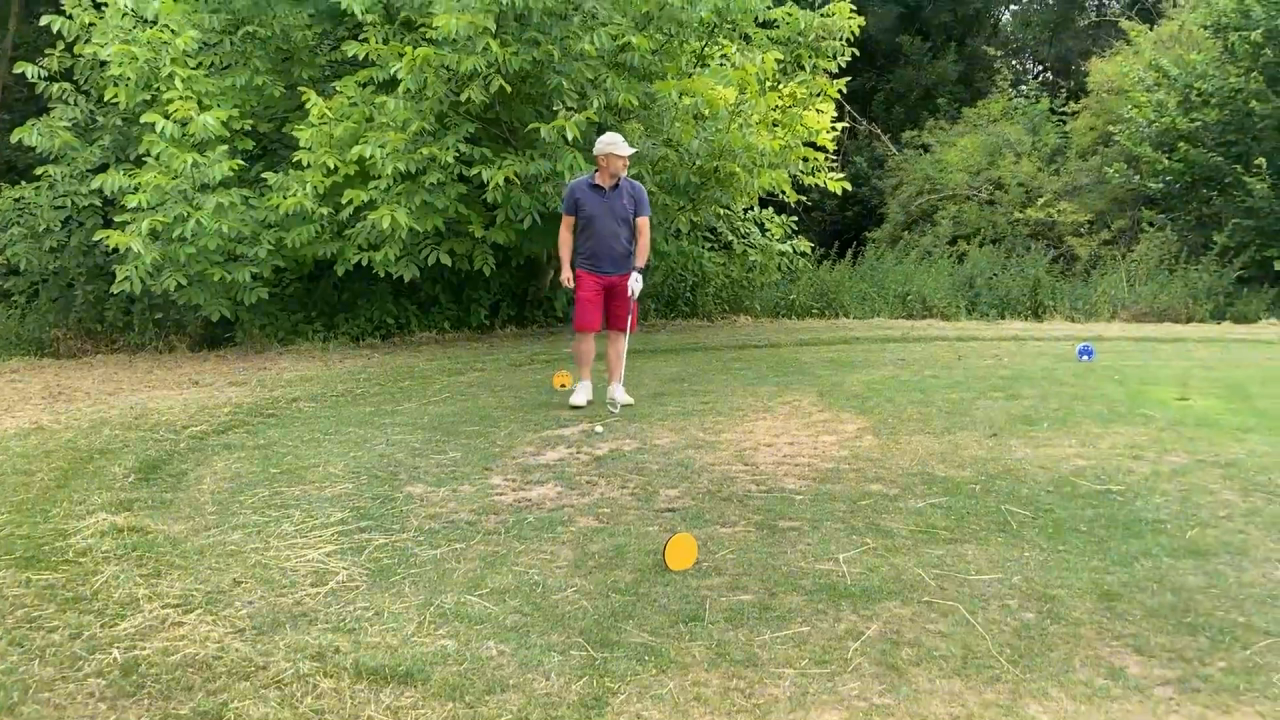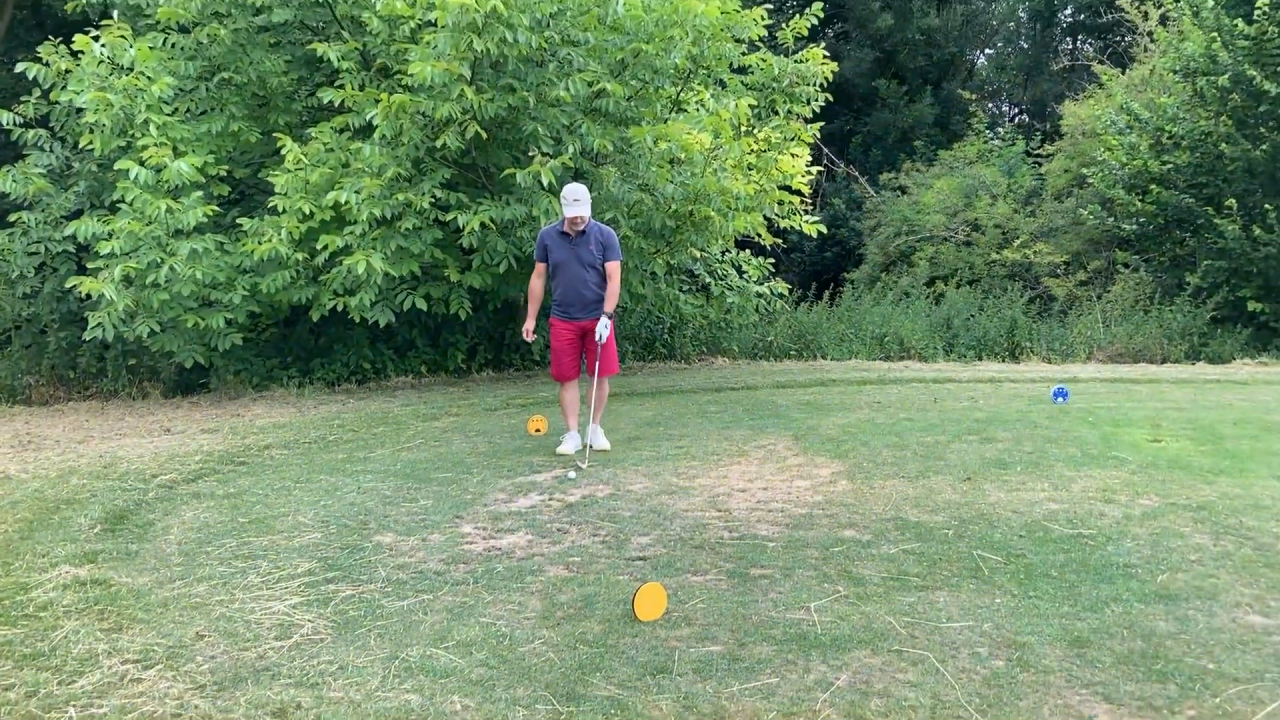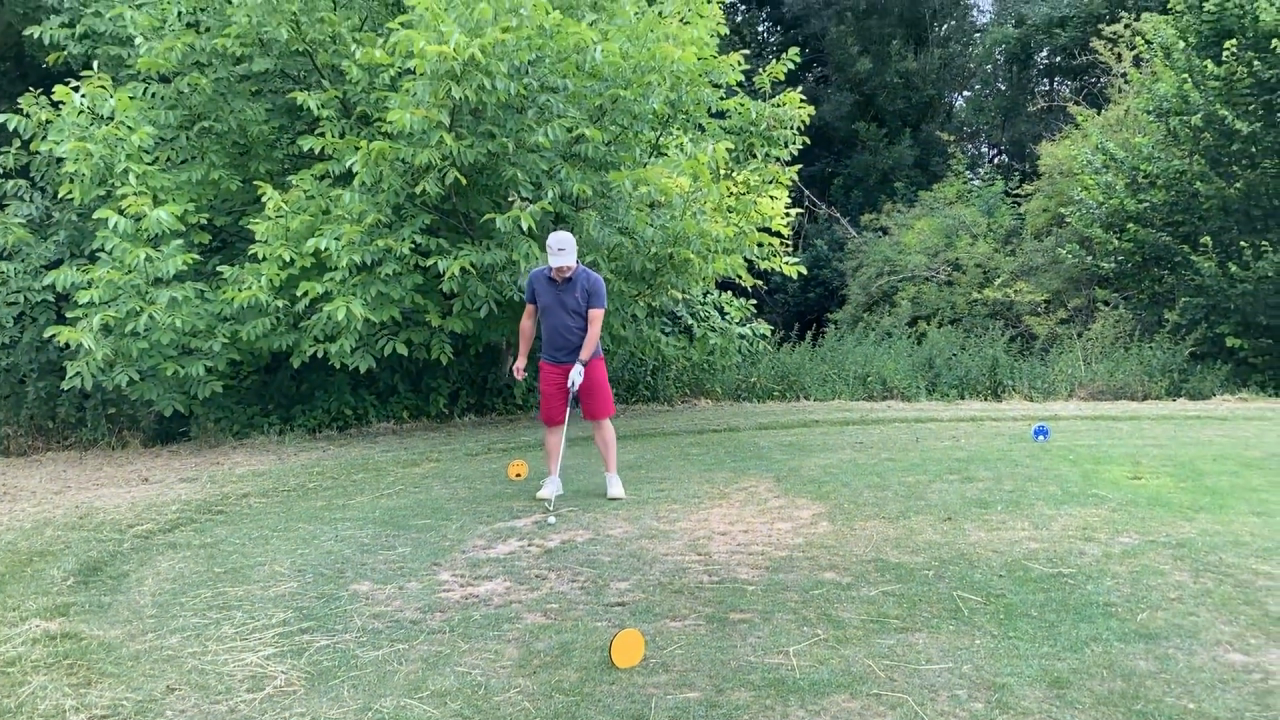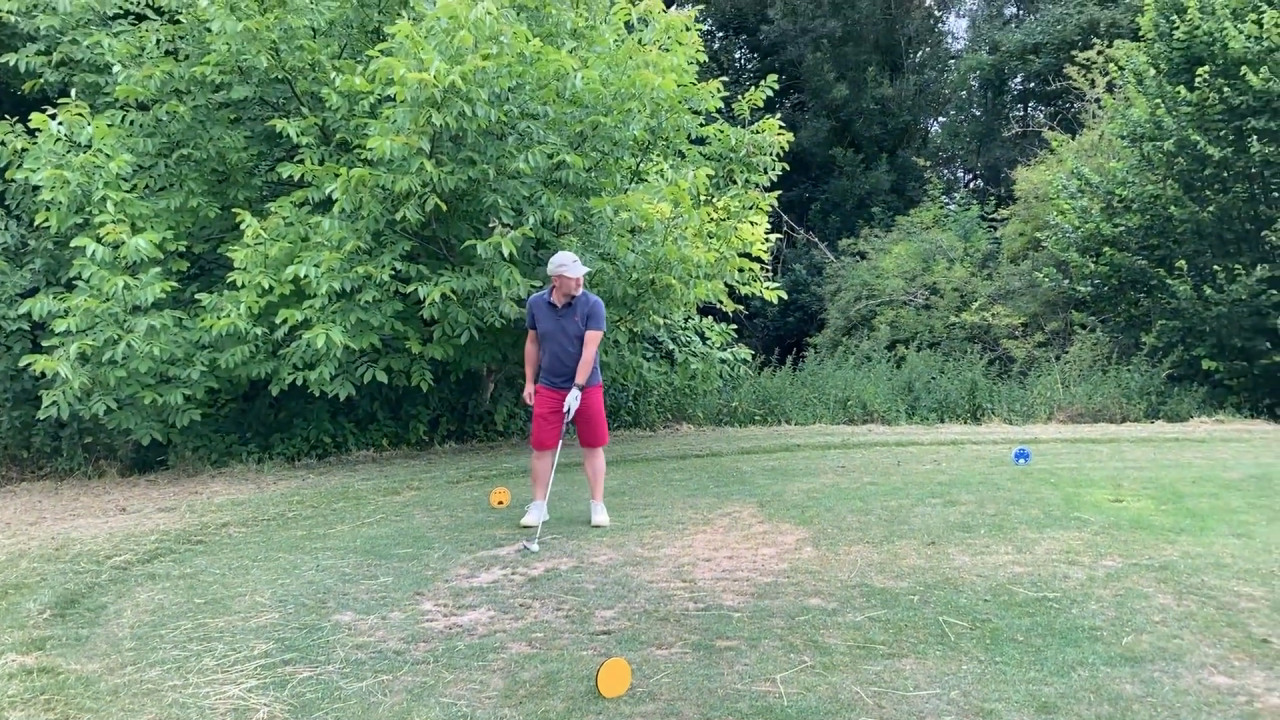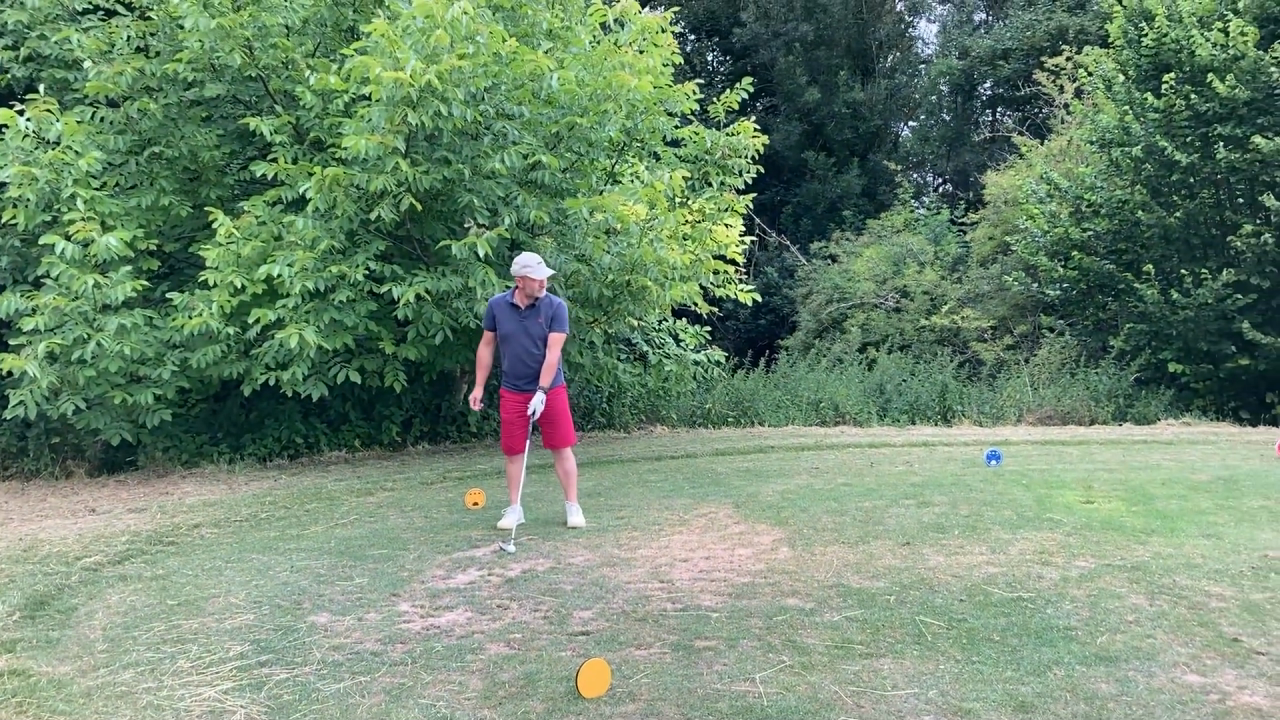
dt=0.4s
person 1, frame 1
left shoulder: (635, 191)
right shoulder: (577, 189)
left elbow: (643, 233)
right elbow: (566, 230)
left wrist: (638, 271)
right wrist: (566, 266)
left hip: (623, 275)
right hip: (588, 272)
left knee: (617, 332)
right knee: (585, 330)
left ankle: (615, 387)
right ankle: (584, 384)
person 1, frame 2
left shoulder: (605, 235)
right shoulder: (547, 236)
left elbow: (614, 279)
right elbow: (538, 278)
left wrist: (606, 317)
right wrist: (531, 318)
left hip: (597, 318)
right hip: (562, 320)
left knee: (601, 375)
right knee: (566, 379)
left ankle: (595, 428)
right ankle: (572, 435)
person 1, frame 3
left shoulder: (593, 281)
right shoulder: (535, 279)
left elbow: (595, 327)
right elbow: (528, 319)
left wrist: (581, 363)
right wrist: (522, 356)
left hip: (588, 361)
right hip: (551, 364)
left knee: (601, 418)
right knee: (552, 423)
left ankle: (612, 477)
right ankle: (553, 479)
person 1, frame 4
left shoulder: (593, 305)
right shoulder: (535, 304)
left elbow: (589, 351)
left wrist: (577, 389)
right wrist: (530, 382)
left hip: (587, 387)
right hip: (548, 388)
left knee: (593, 447)
right knee: (541, 448)
left ankle: (597, 505)
right ankle: (538, 505)
person 1, frame 5
left shoulder: (556, 307)
right shoulder: (496, 305)
left elbow: (553, 353)
right elbow: (486, 346)
left wrist: (542, 391)
right wrist: (479, 386)
left hip: (551, 389)
right hip: (512, 392)
left knee: (562, 448)
right knee: (513, 452)
left ankle: (572, 505)
right ankle: (514, 509)
